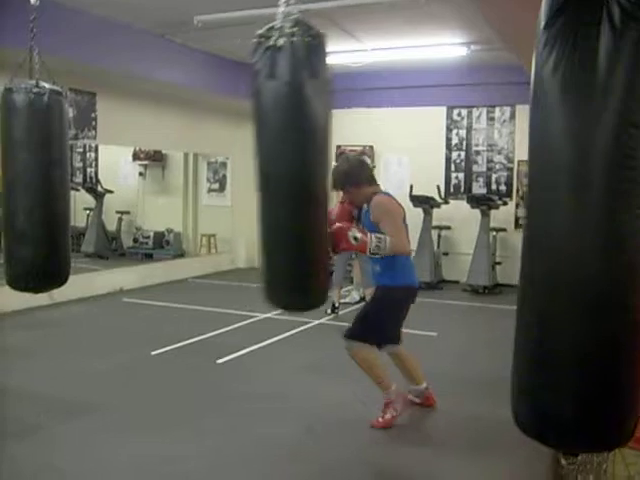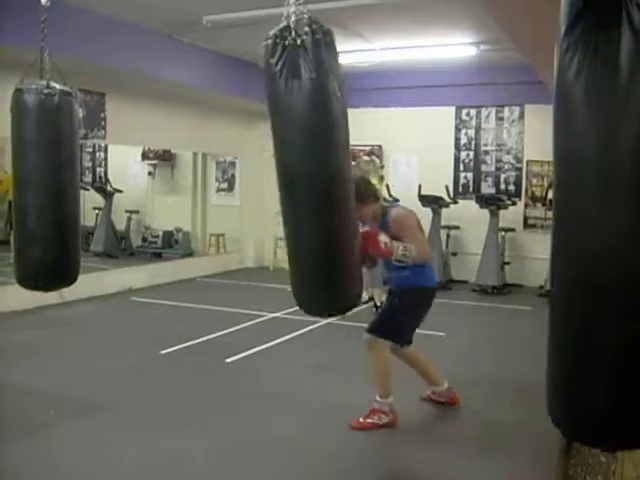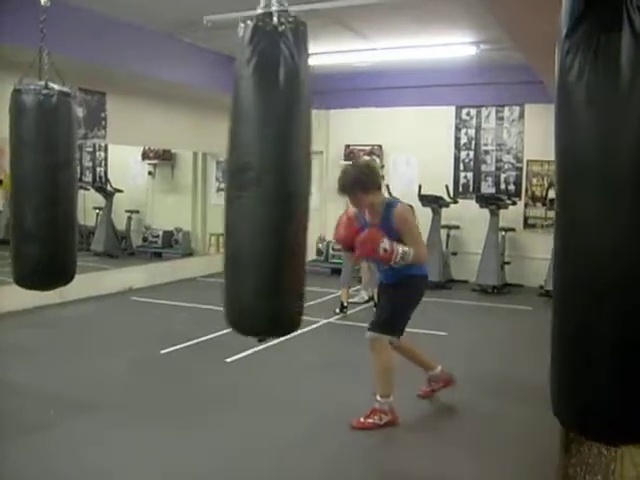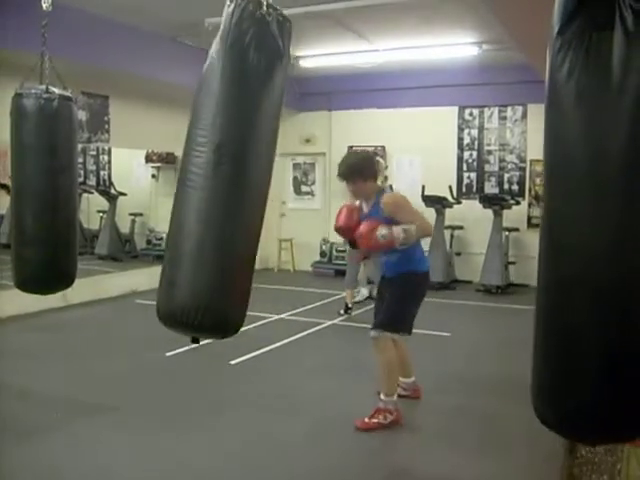
dt=0.4s
person 1, frame 1
left shoulder: (382, 203)
right shoulder: (370, 206)
left elbow: (403, 247)
right elbow: (376, 243)
left wrist: (361, 240)
right wrist: (347, 238)
left hip: (396, 288)
right hip: (393, 285)
left knee: (355, 343)
right knee: (388, 343)
left ankle: (393, 398)
right ankle: (422, 392)
person 1, frame 2
left shoulder: (398, 216)
right shoulder: (372, 221)
left elbow: (424, 254)
right elbow: (373, 260)
left wrist: (388, 247)
right wrist: (361, 251)
left hip: (418, 288)
right hip: (402, 287)
left knee: (375, 340)
right knee: (398, 346)
left ankle: (384, 410)
right ankle: (443, 391)
person 1, frame 3
left shoulder: (399, 212)
right shoulder: (358, 213)
left elbow: (421, 255)
right elbow: (356, 248)
left wrist: (389, 251)
right wrist: (348, 239)
left hip: (411, 280)
right hip: (388, 281)
left knee: (377, 337)
right knee: (392, 338)
left ankle: (385, 409)
right ankle: (438, 375)
person 1, frame 4
left shoulder: (391, 200)
right shoulder: (365, 206)
left elbow: (426, 228)
right elbow: (368, 242)
left wrist: (388, 236)
right wrist: (352, 232)
left hip: (412, 275)
right hip: (391, 274)
left knee: (381, 334)
right knee: (389, 333)
left ankle: (388, 409)
right ankle: (408, 384)
